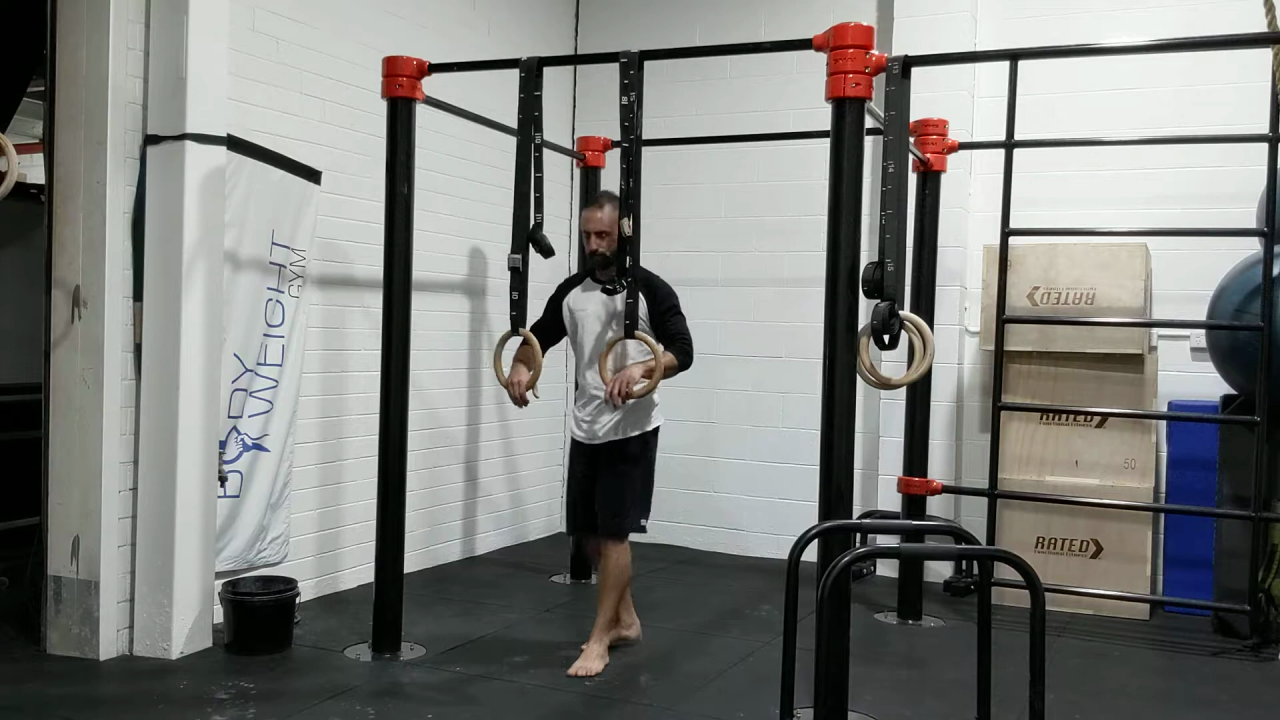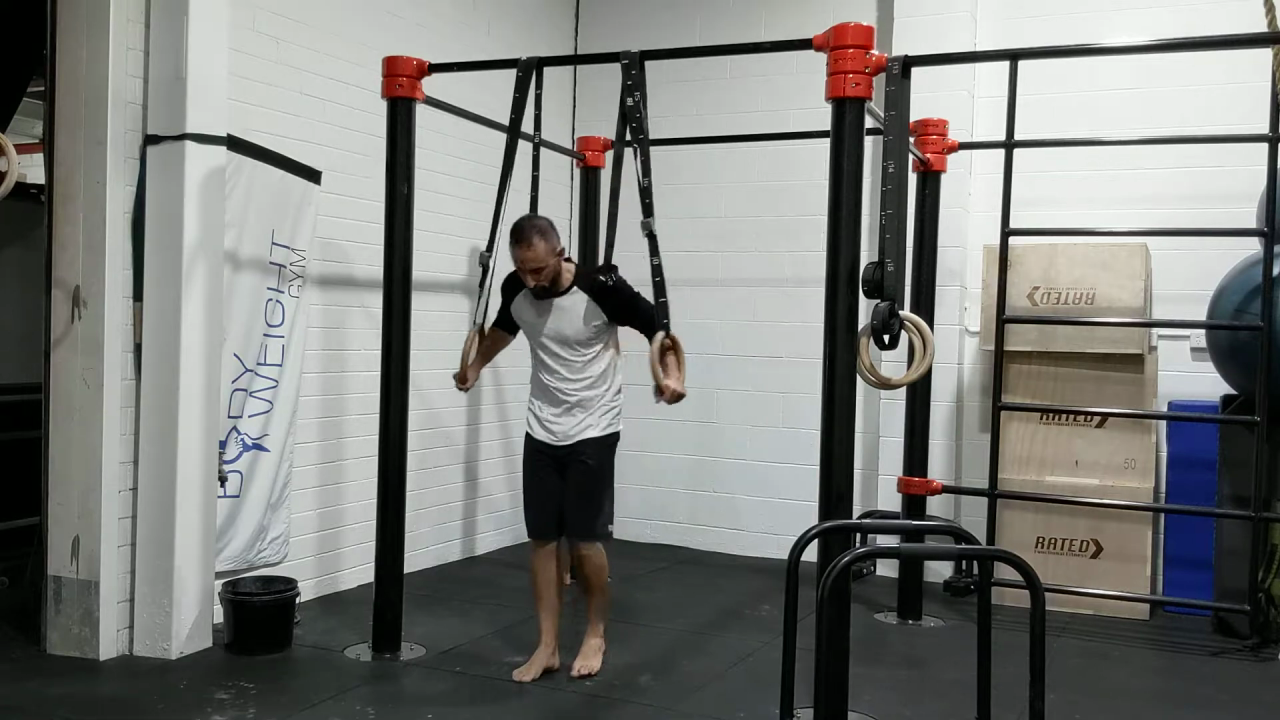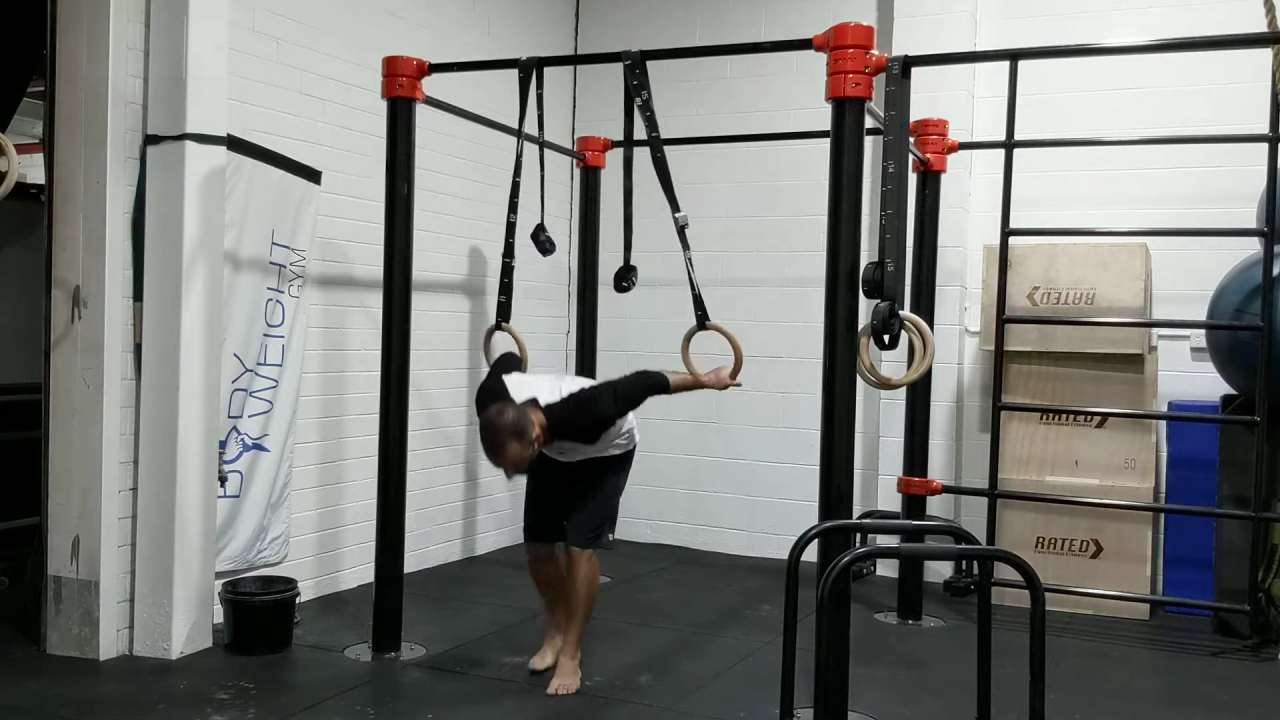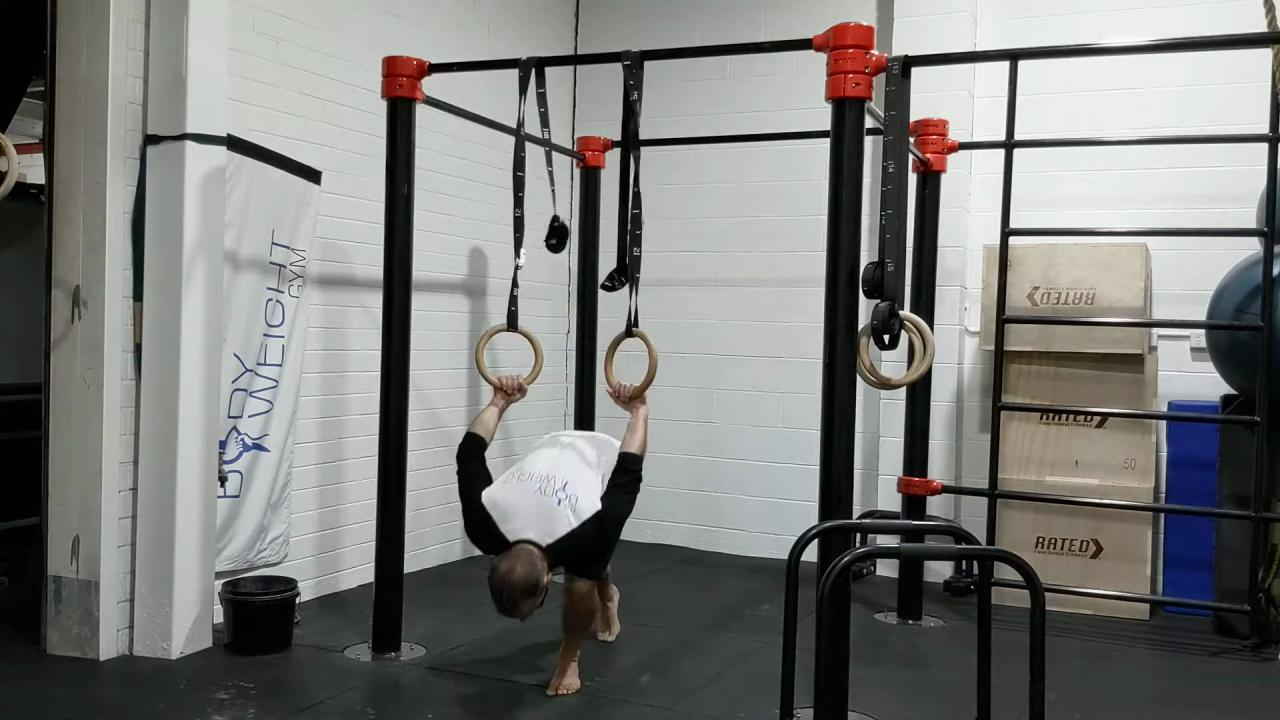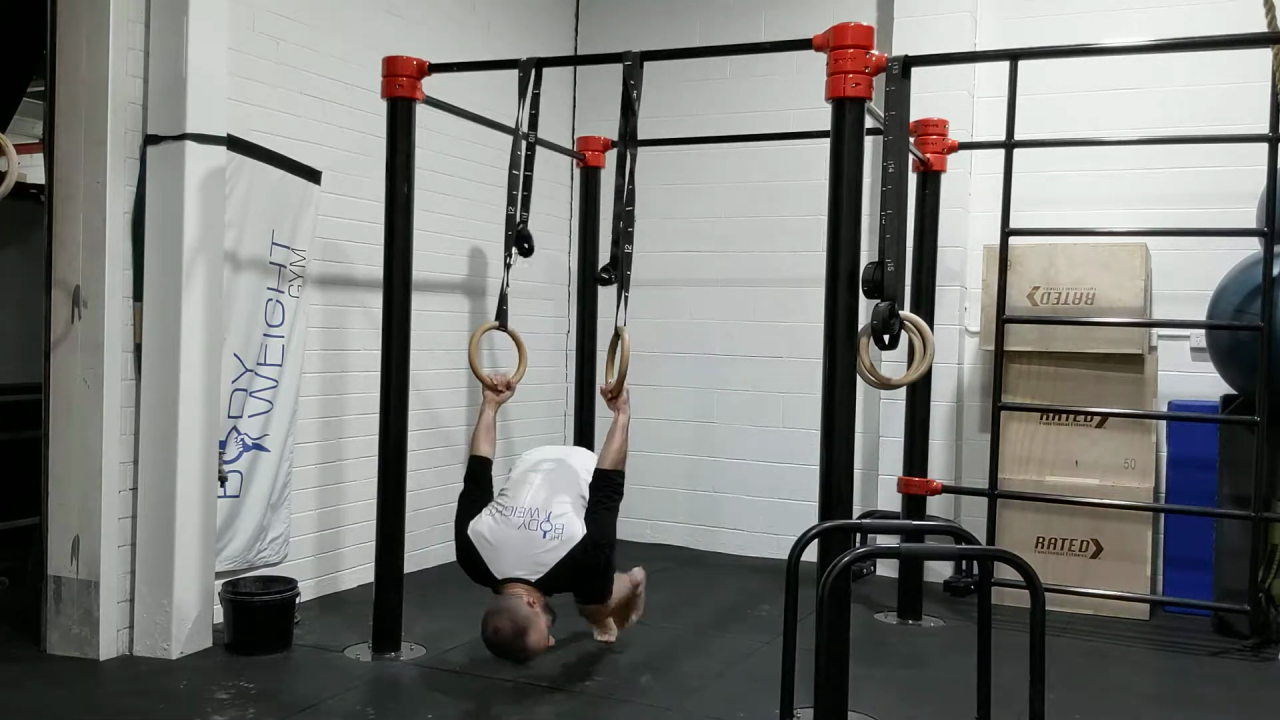
dt=0.7s
person 1, frame 1
left shoulder: (651, 289)
right shoulder: (571, 291)
left elbow: (682, 351)
right elbow: (538, 337)
left wrist: (640, 368)
right wrist: (520, 364)
left hip: (630, 431)
right hip: (584, 430)
left knee: (614, 533)
right knee: (589, 531)
left ankle: (599, 641)
right ankle: (625, 619)
person 1, frame 2
left shoulder: (602, 289)
right shoulder: (515, 290)
left elbow: (653, 325)
left wrist: (670, 376)
right wrist: (476, 365)
left hip: (594, 432)
right hip: (541, 433)
left knee: (585, 538)
right knee: (542, 538)
left ankle: (594, 636)
right ankle: (547, 646)
person 1, frame 3
left shoulder: (586, 413)
right shoulder: (492, 404)
left elbow: (645, 382)
right elbow: (509, 361)
left wrist: (705, 381)
left hip: (607, 452)
right hip: (554, 454)
left knee: (580, 546)
right knee: (538, 543)
left ankle: (570, 657)
right ankle: (555, 633)
person 1, frame 4
left shoulder: (584, 536)
right shoulder: (485, 528)
left elbow: (627, 479)
right elbow: (469, 457)
left wrist: (639, 411)
right wrist: (500, 403)
left hip: (604, 459)
left knee: (580, 583)
left ankle: (568, 659)
right ankle: (606, 596)
person 1, frame 5
right shoulder: (475, 557)
left elbow: (608, 489)
right elbow: (476, 480)
left wrist: (622, 414)
right wrist: (489, 405)
left hip: (585, 473)
left knee: (597, 609)
left ankle: (633, 582)
